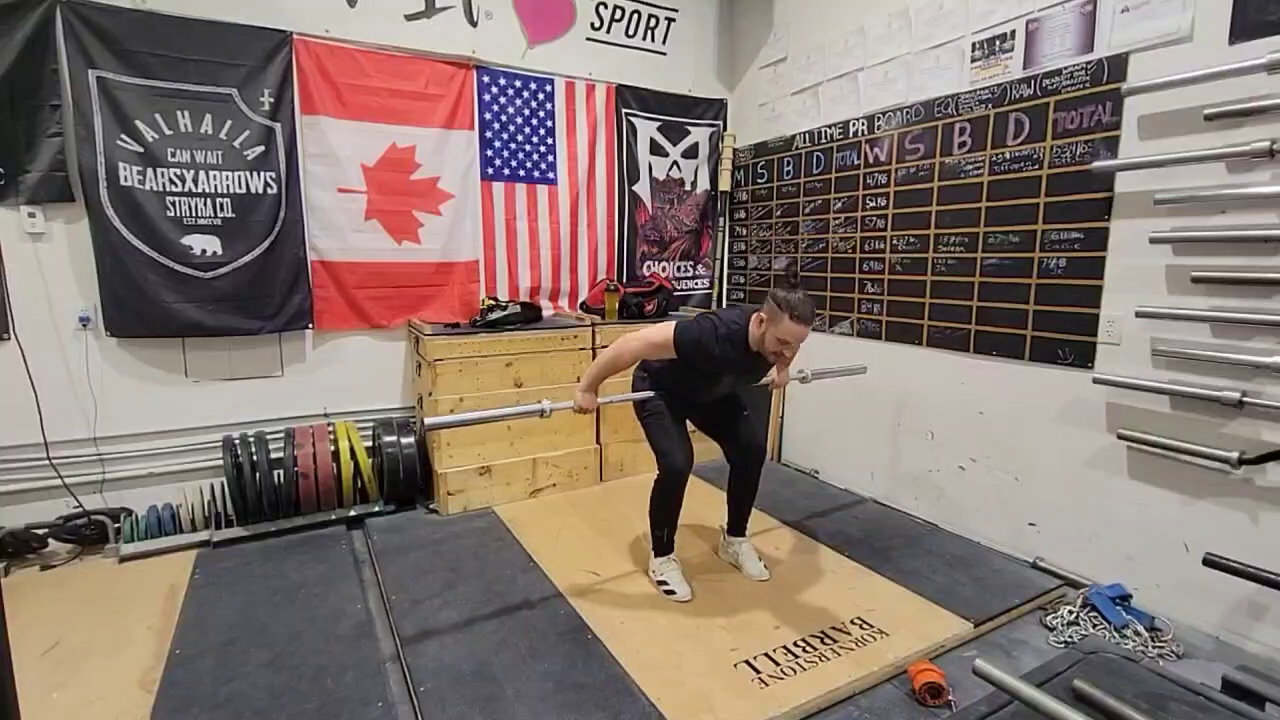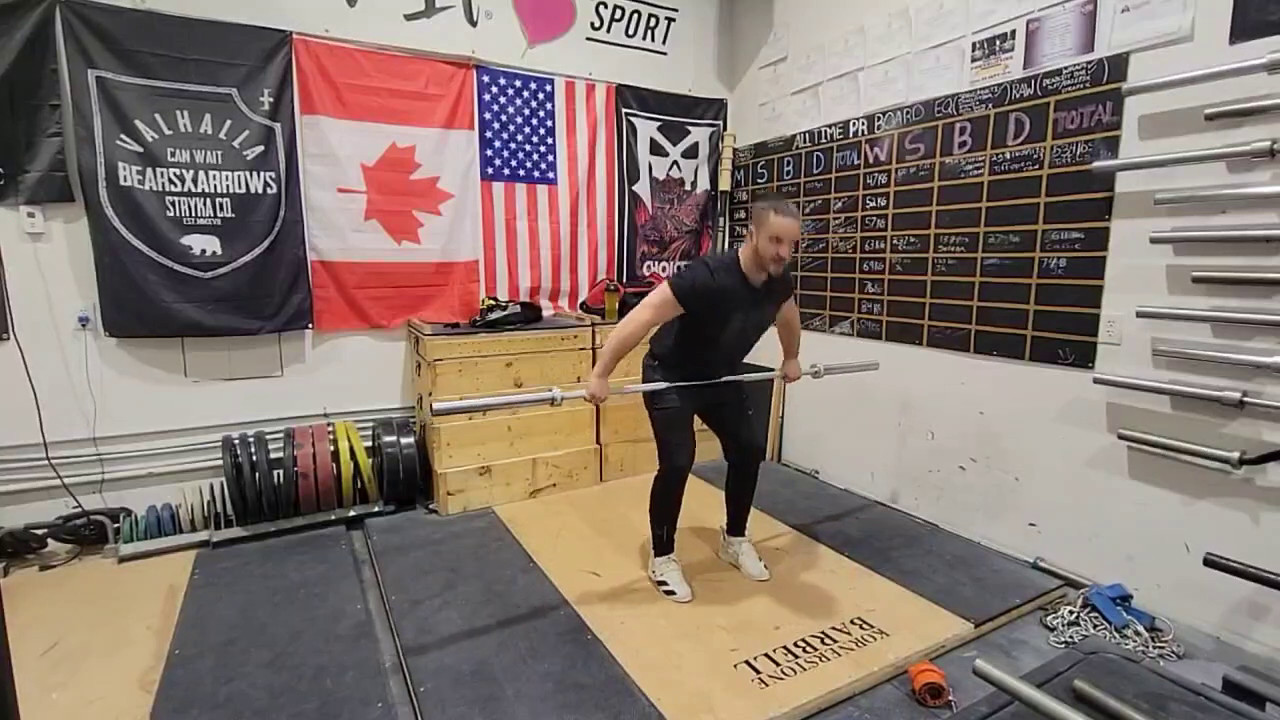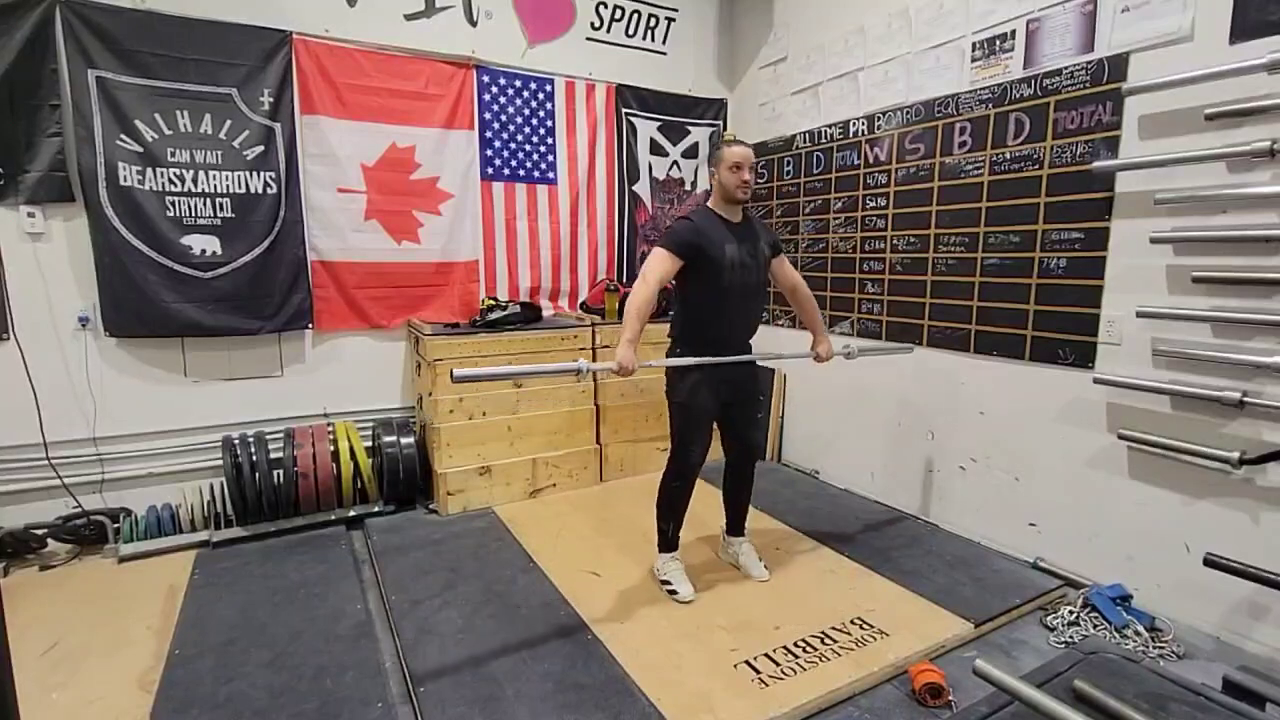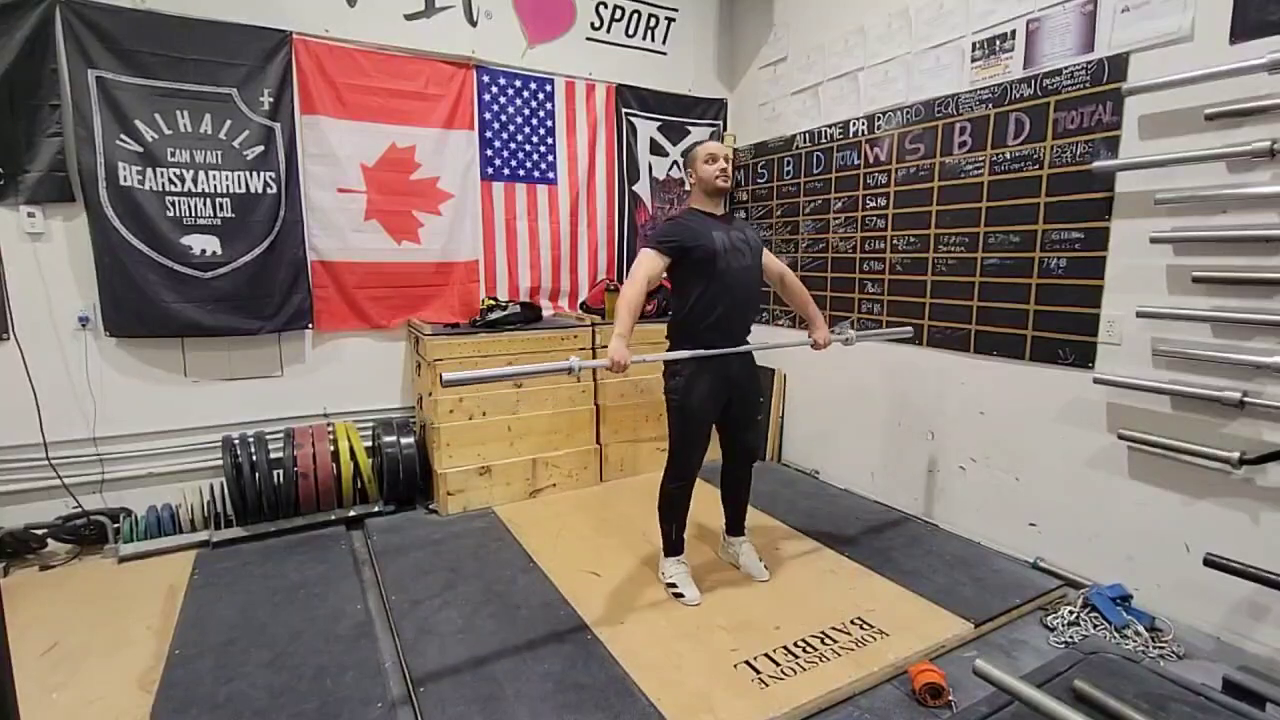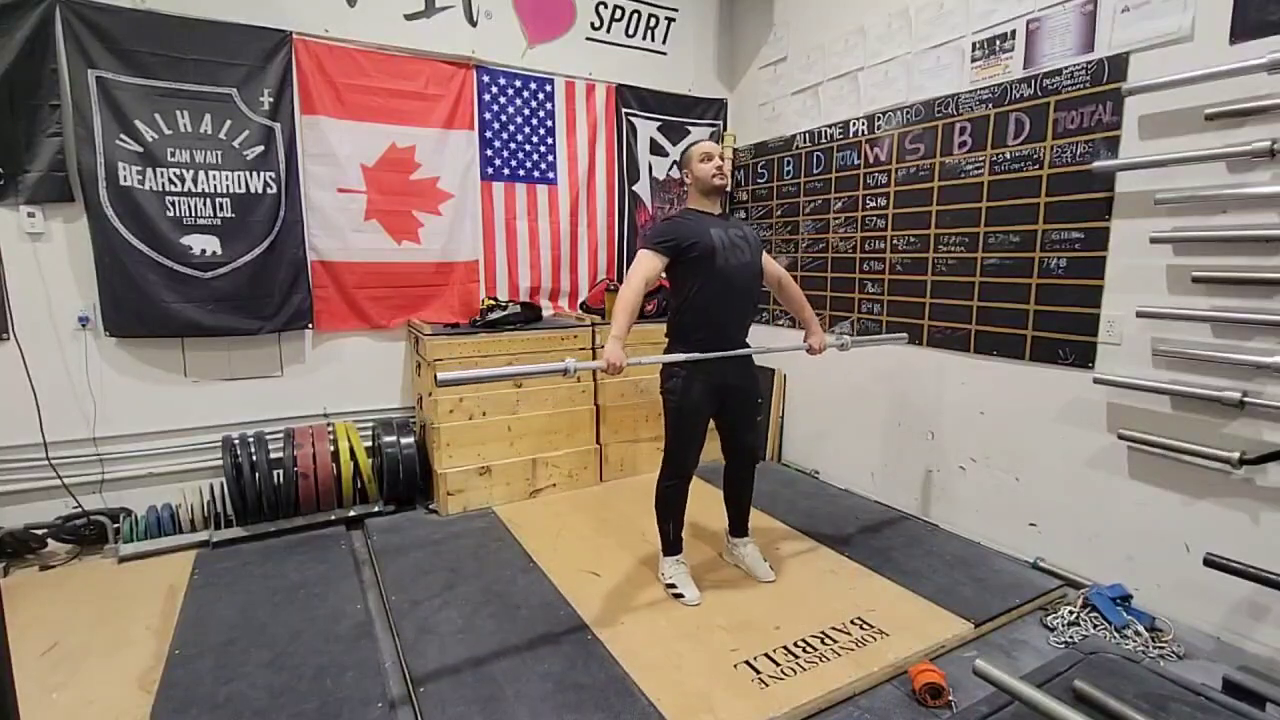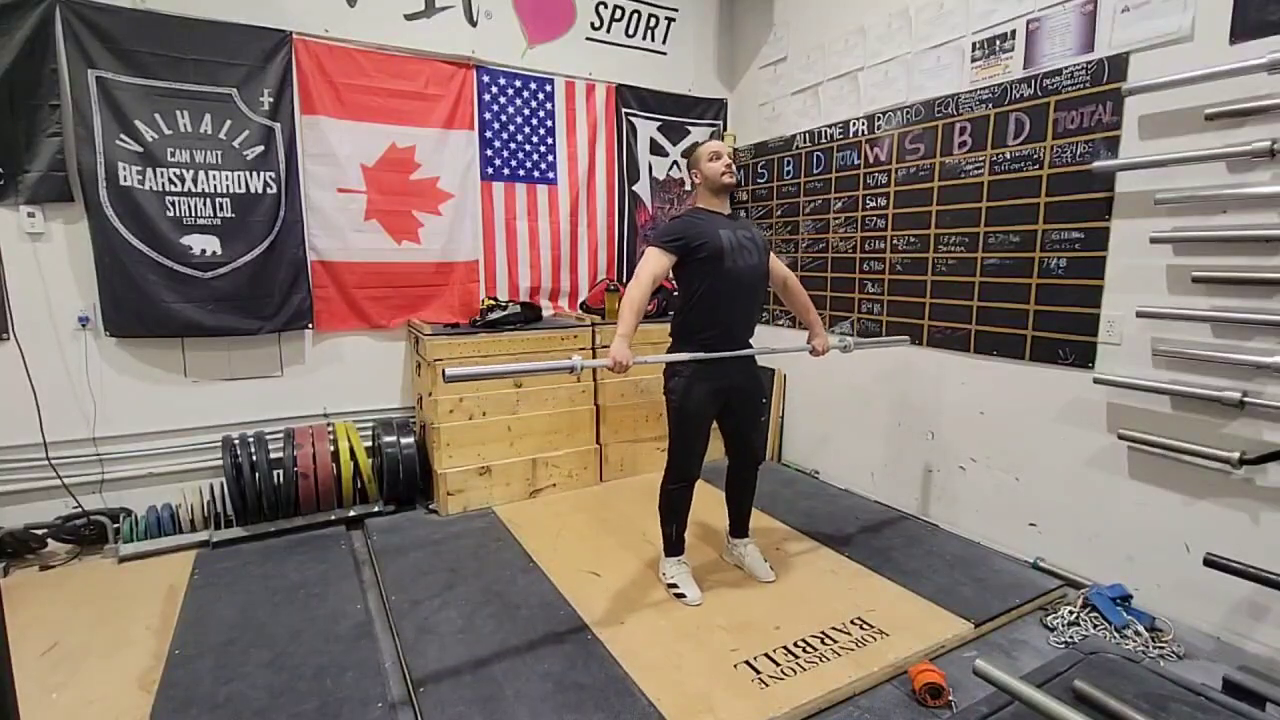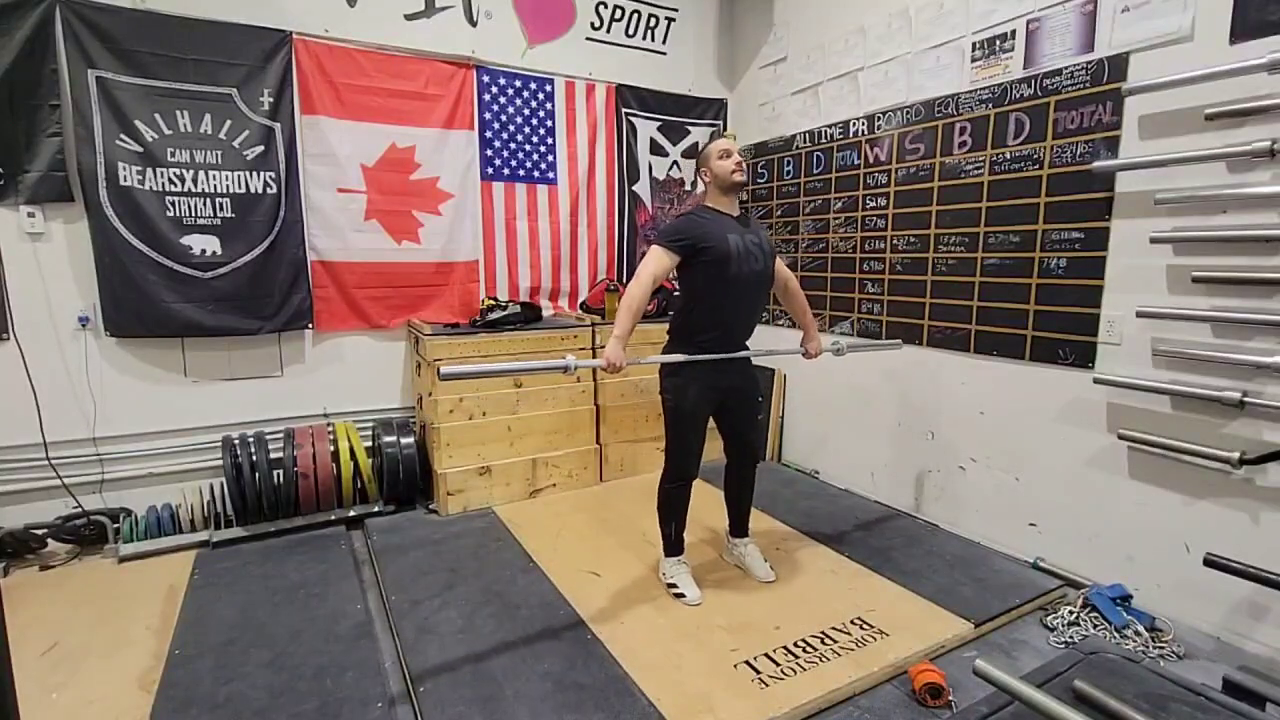
dt=0.3s
person 1, frame 1
left shoulder: (780, 335)
right shoulder: (711, 335)
right elbow: (633, 343)
left wrist: (782, 371)
right wrist: (588, 388)
left hip: (712, 392)
right hip: (660, 390)
left knee: (751, 451)
right knee: (676, 465)
left ankle: (734, 540)
right ankle: (662, 558)
person 1, frame 2
left shoulder: (779, 277)
right shoulder: (706, 278)
left elbow: (789, 318)
right elbow: (639, 320)
left wrist: (791, 359)
right wrist: (600, 376)
left hip: (719, 377)
right hip: (671, 376)
left knee: (749, 451)
right knee: (677, 462)
left ankle: (735, 540)
right ankle: (662, 558)
person 1, frame 3
left shoulder: (760, 233)
right shoulder: (692, 229)
left elbow: (794, 286)
right elbow: (649, 282)
left wrist: (820, 337)
right wrist: (628, 344)
left hip: (741, 363)
right hip: (695, 367)
left knee: (746, 453)
right knee: (687, 460)
left ankle: (734, 540)
right ankle: (667, 557)
person 1, frame 4
left shoulder: (745, 231)
right shoulder: (678, 229)
left elbow: (782, 276)
right elbow: (638, 281)
left wrist: (817, 321)
right wrist: (620, 340)
left hip: (740, 361)
right hip: (693, 366)
left knee: (743, 454)
right knee: (684, 464)
left ankle: (734, 539)
right ankle: (672, 558)
person 1, frame 5
left shoulder: (744, 231)
right shoulder: (674, 229)
left elbow: (778, 278)
right elbow: (636, 281)
left wrist: (813, 326)
right wrist: (616, 341)
left hip: (738, 361)
right hip: (691, 367)
left knee: (744, 454)
right knee: (680, 464)
left ankle: (738, 541)
right ankle: (671, 559)
person 1, frame 6
left shoulder: (749, 231)
right shoulder: (684, 227)
left elbow: (784, 280)
right elbow: (643, 280)
left wrist: (816, 328)
right wrist: (622, 340)
left hip: (741, 363)
right hip: (694, 367)
left knee: (748, 457)
right knee: (684, 467)
left ankle: (738, 541)
right ankle: (673, 559)
person 1, frame 7
left shoulder: (756, 230)
right shoulder: (690, 227)
left elbow: (785, 283)
right elbow: (644, 279)
left wrist: (811, 332)
right wrist: (618, 341)
left hip: (736, 363)
right hip: (690, 367)
left knee: (746, 455)
right knee: (682, 466)
left ankle: (739, 541)
right ankle: (673, 560)
